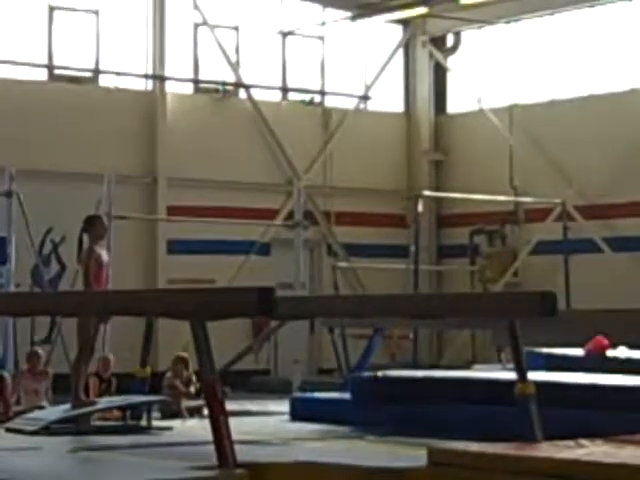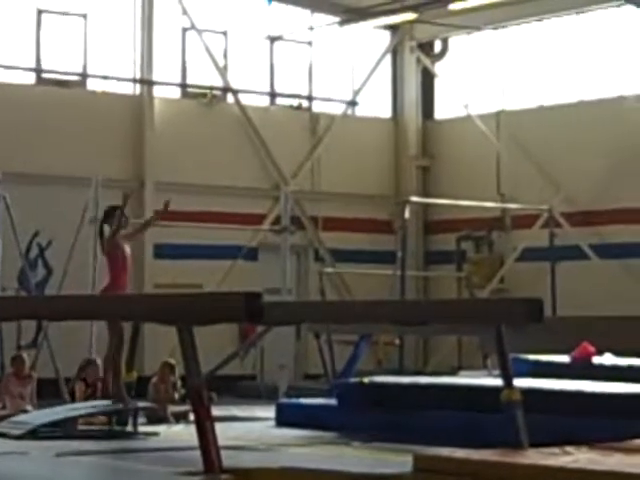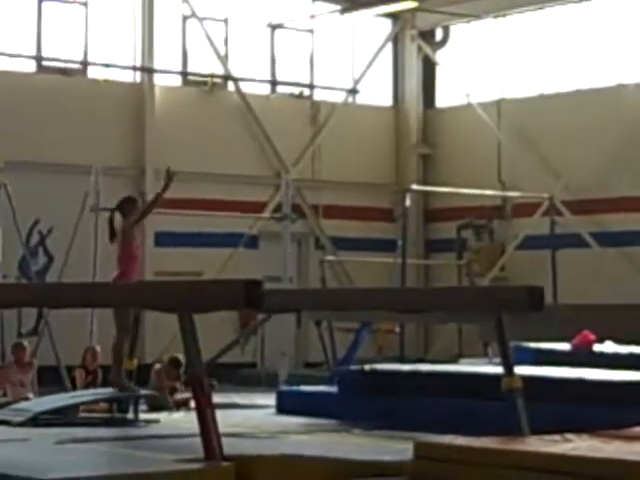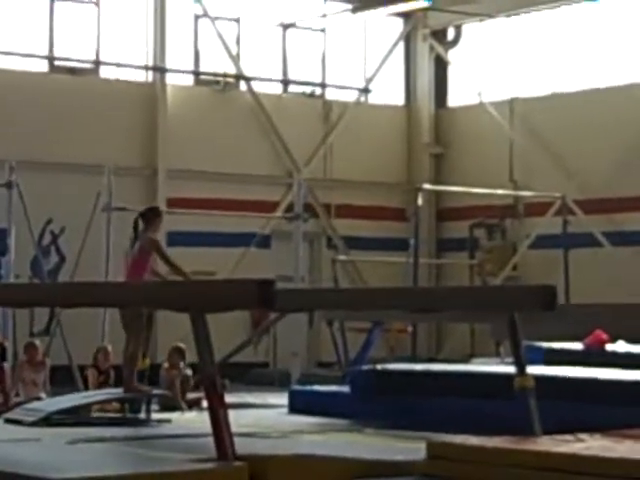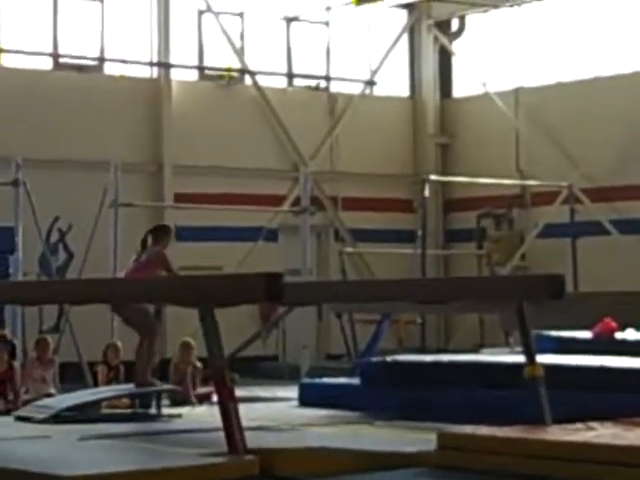
dt=1s
person 1, frame 1
left shoulder: (102, 251)
right shoulder: (91, 252)
right elbow: (89, 282)
left knee: (88, 351)
right knee: (85, 350)
left ankle: (80, 394)
right ankle: (77, 395)
person 1, frame 2
left shoulder: (122, 239)
right shoulder: (111, 240)
left elbow: (141, 228)
right elbow: (115, 226)
left wrist: (160, 213)
right wrist: (122, 208)
left hip: (119, 296)
right hip: (112, 296)
left knee: (116, 342)
right knee: (118, 341)
left ankle: (109, 385)
right ankle: (117, 389)
person 1, frame 3
left shoulder: (128, 231)
right shoulder: (127, 228)
left elbow: (145, 211)
right elbow: (147, 209)
right wrist: (165, 186)
left hip: (122, 286)
left knee: (123, 332)
right knee: (124, 332)
left ankle: (117, 376)
right ankle: (118, 377)
person 1, frame 4
left shoulder: (137, 239)
right shoulder: (150, 240)
right elbow: (170, 264)
left wrist: (165, 278)
right wrist: (190, 279)
left knee: (132, 339)
right knee: (139, 339)
left ankle: (128, 380)
right ankle: (131, 381)
person 1, frame 5
left shoulder: (145, 252)
right shoulder: (158, 254)
left elbow: (153, 277)
right elbow: (174, 277)
left knee: (147, 333)
right knee: (151, 332)
left ankle: (142, 375)
right ankle: (144, 376)
